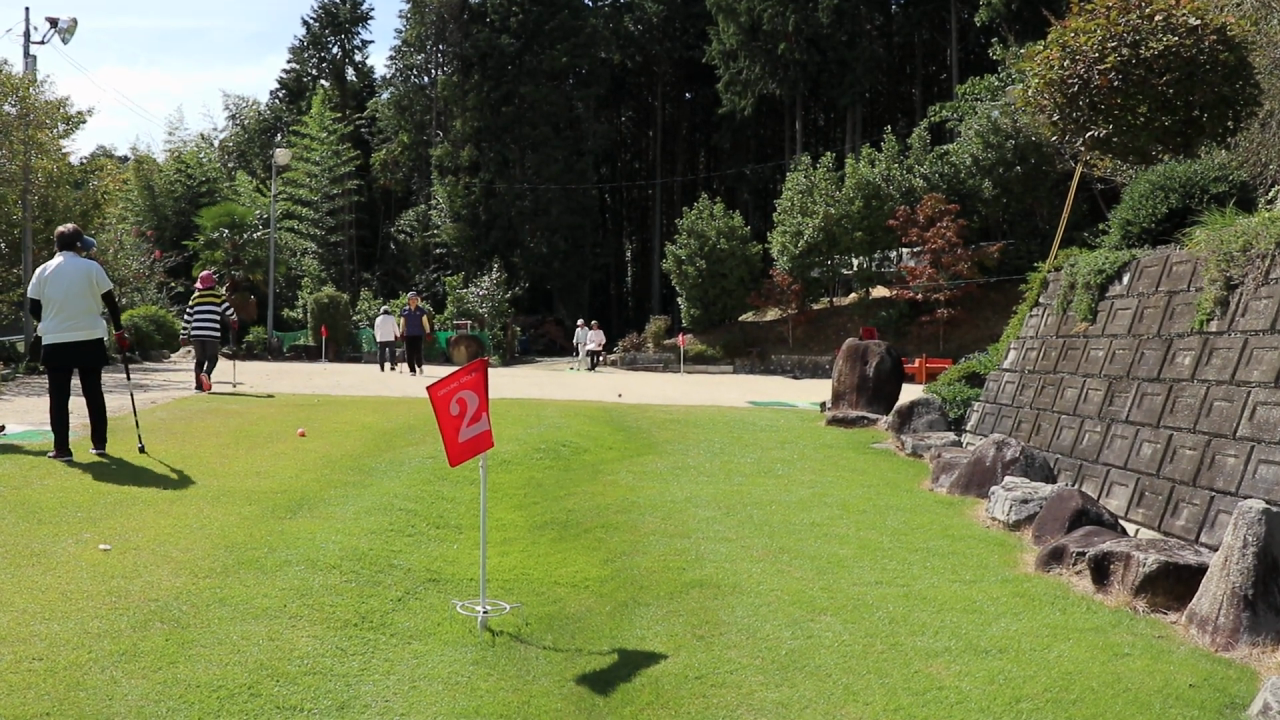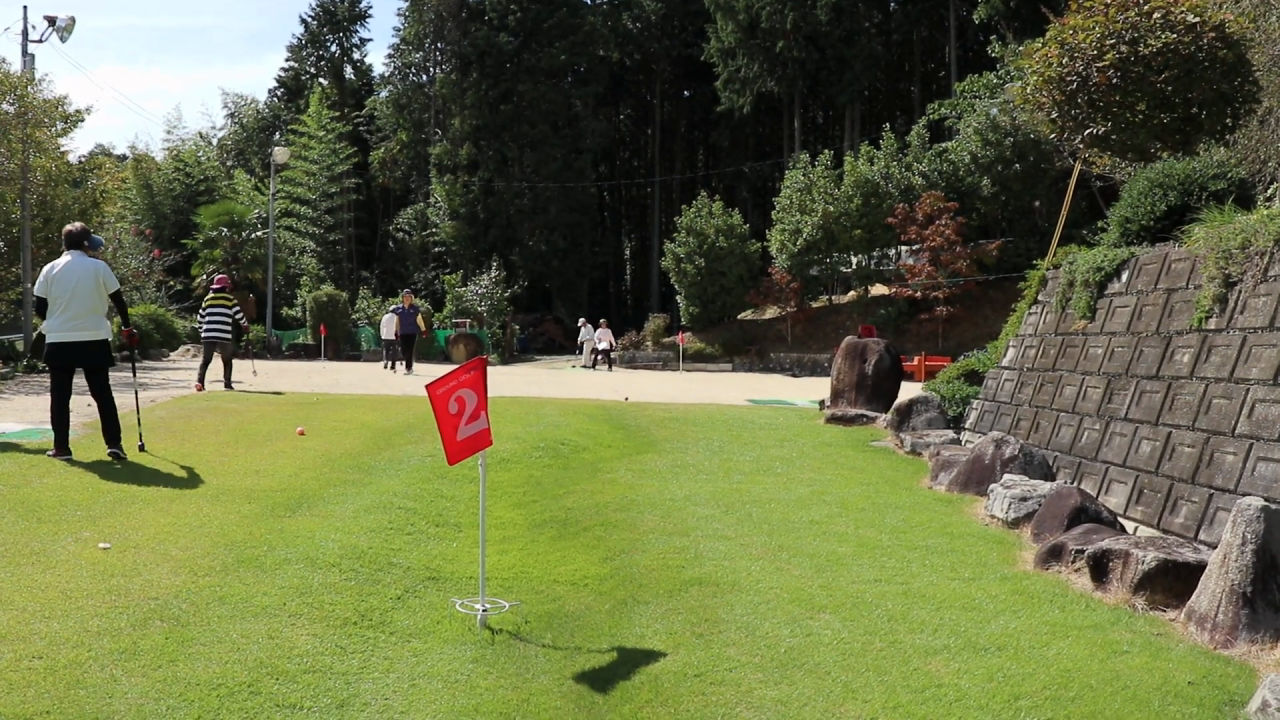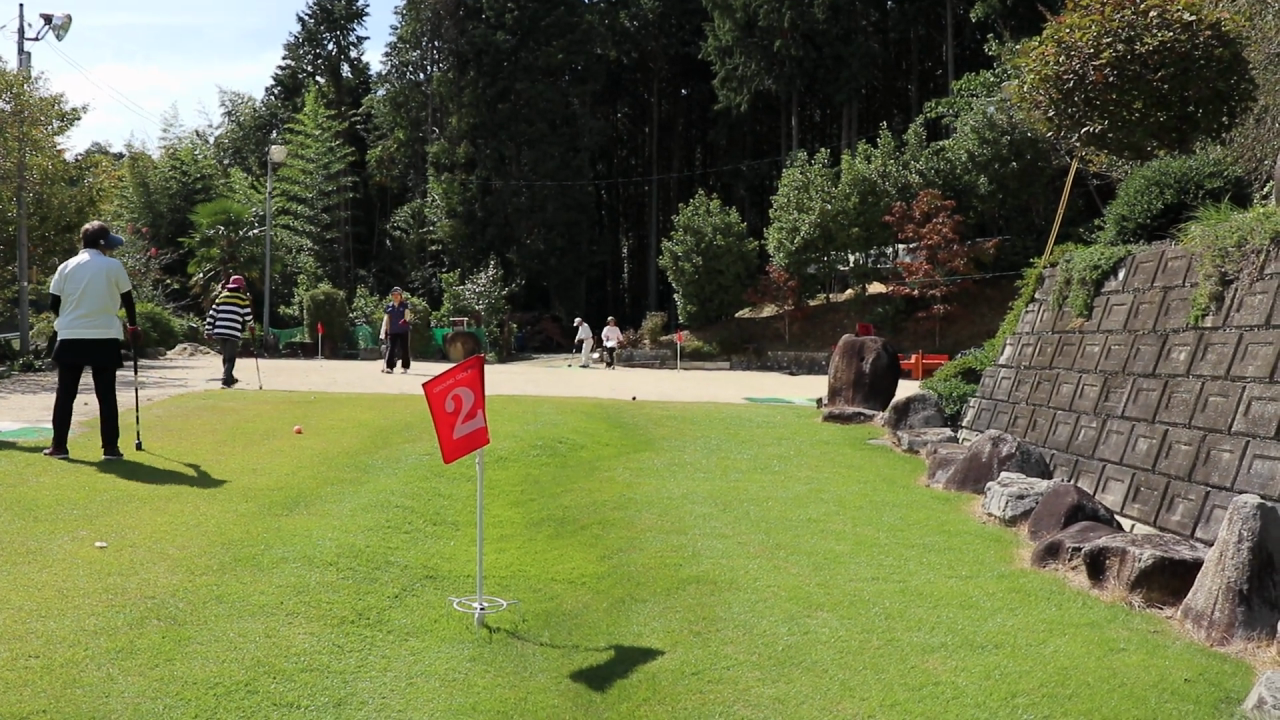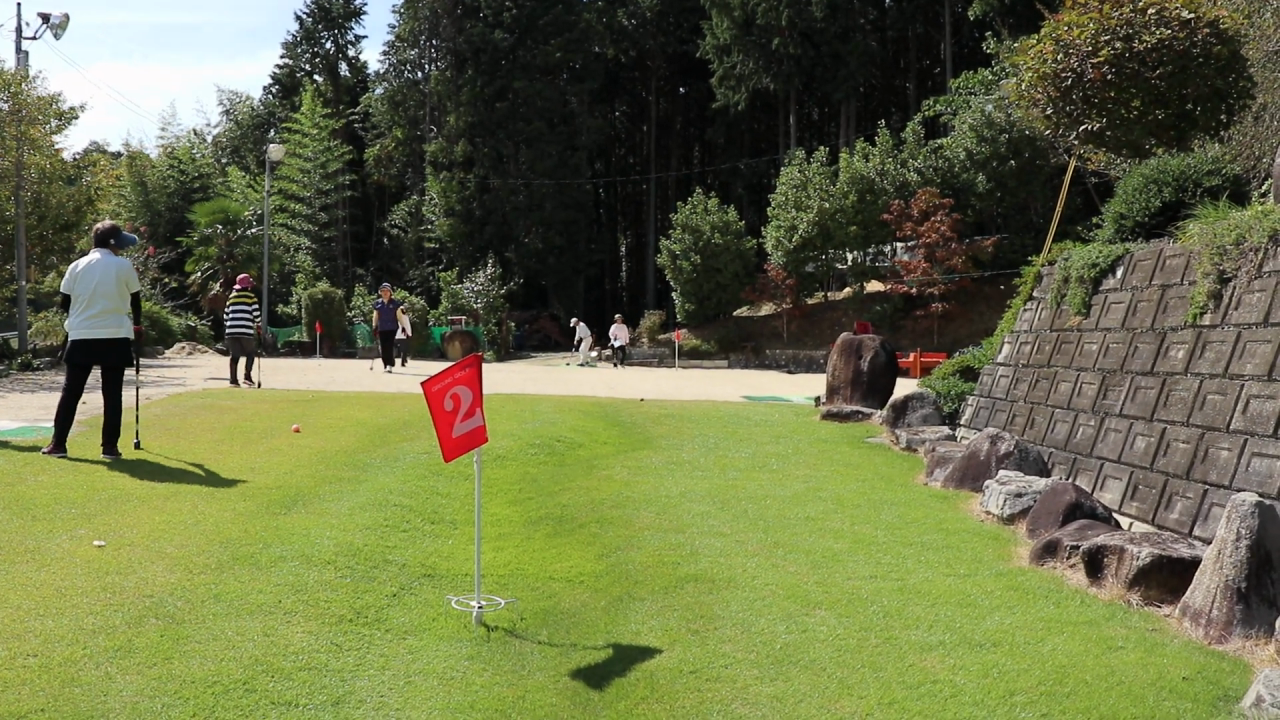
dt=0.4s
person 1, frame 1
left shoulder: (43, 271)
right shoulder: (92, 267)
left elbow: (34, 309)
right elbow: (110, 302)
right wrist: (119, 331)
left hip: (55, 341)
right hip: (90, 340)
left knee: (59, 396)
right knee: (94, 393)
left ankle: (62, 448)
right ankle: (99, 443)
person 1, frame 2
left shoulder: (50, 269)
right shoulder: (99, 267)
left elbow: (39, 308)
right elbow: (118, 300)
right wrist: (127, 328)
left hip: (59, 340)
right hip: (94, 339)
left knee: (60, 395)
right knee: (103, 393)
left ankle: (61, 447)
right ankle: (113, 443)
person 1, frame 3
left shoulder: (66, 267)
right shoulder: (113, 266)
left elbow: (54, 304)
right elbow: (128, 300)
right wrist: (133, 327)
left hip: (70, 338)
right hip: (105, 338)
left knee: (65, 393)
right knee: (106, 394)
left ankle: (59, 445)
right ankle: (110, 447)
person 1, frame 4
left shoulder: (76, 266)
right shoulder: (124, 266)
left elbow: (65, 303)
right elbow: (135, 300)
right wrist: (137, 325)
left hip: (81, 337)
right hip: (115, 337)
left knee: (71, 391)
right knee: (112, 393)
left ankle: (58, 443)
right ankle: (110, 446)
